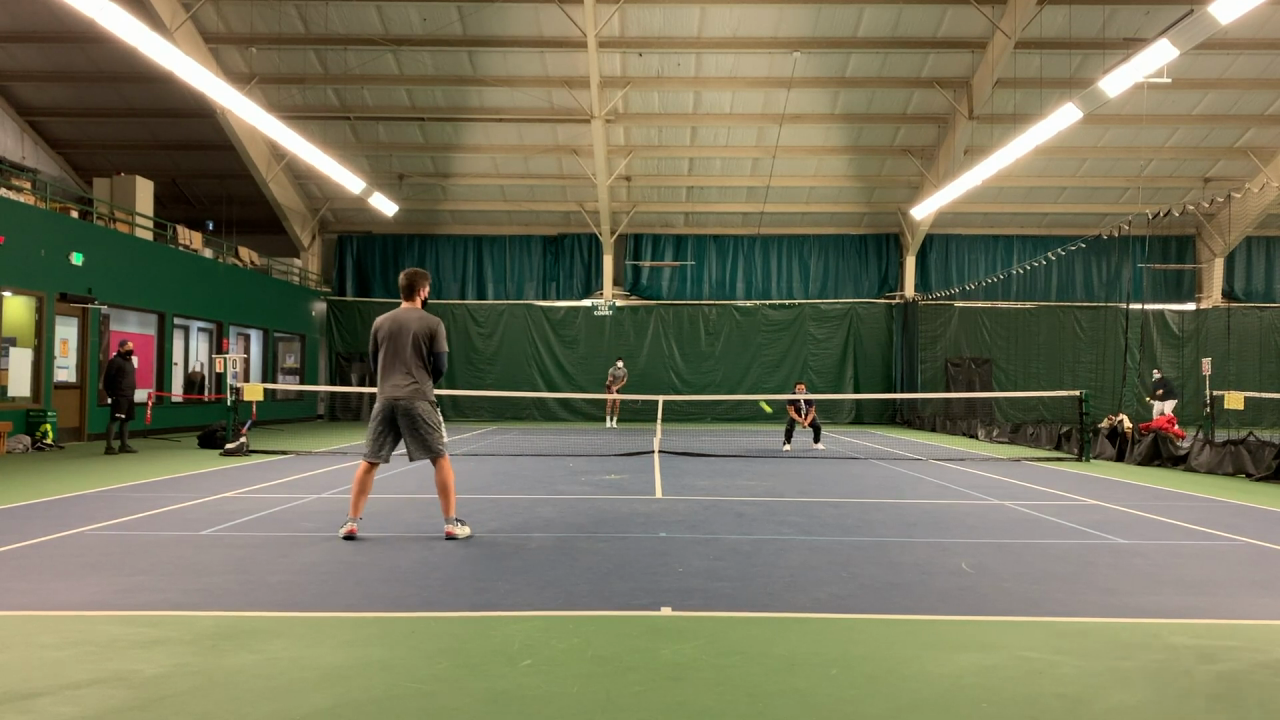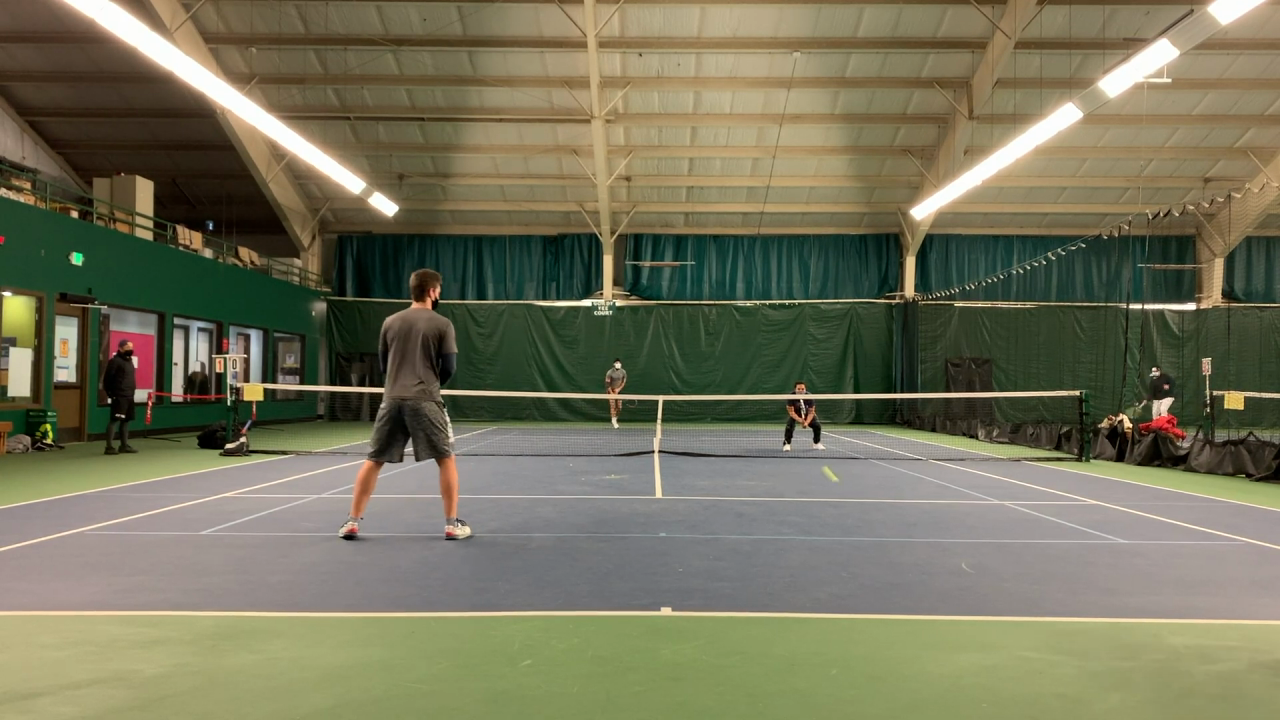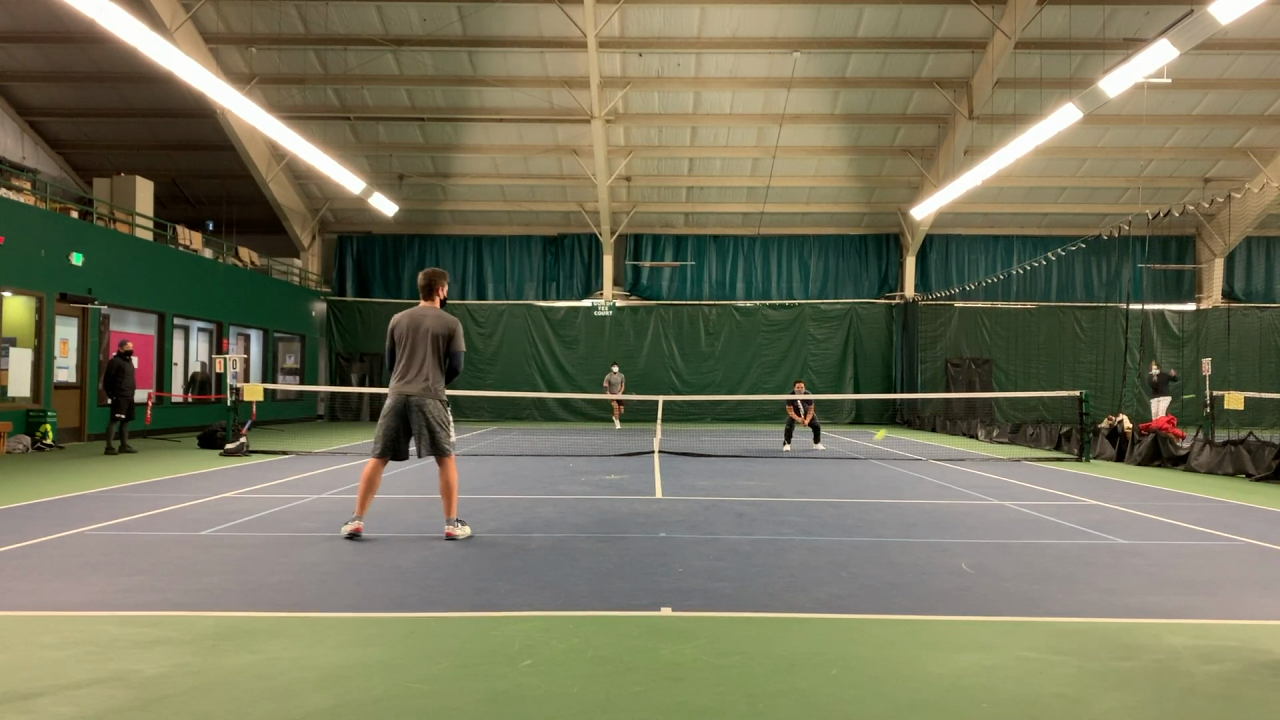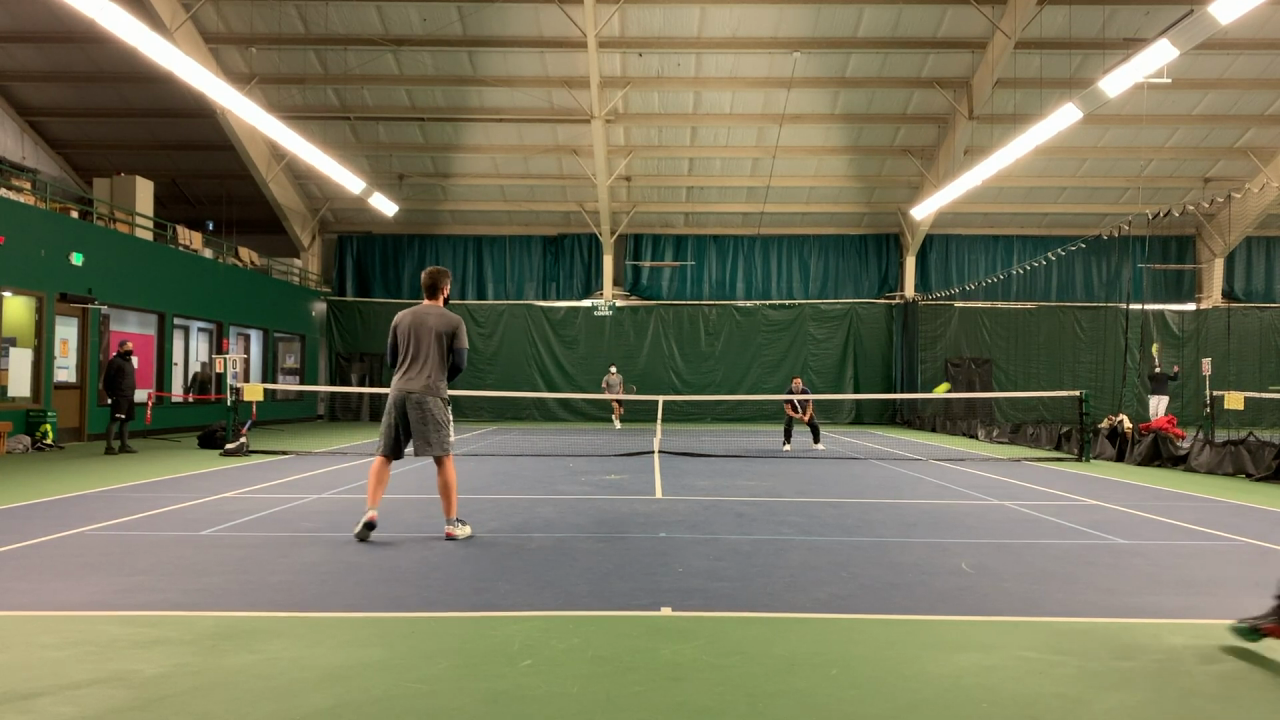
dt=0.1s
person 1, frame 1
left shoulder: (380, 322)
right shoulder: (432, 323)
left elbow: (374, 365)
right elbow: (441, 366)
left hip: (385, 400)
right hip: (418, 401)
left knee: (369, 462)
right knee: (441, 459)
left ankle: (351, 522)
right ankle: (451, 523)
person 1, frame 2
left shoulder: (390, 322)
right shoulder: (442, 324)
left elbow: (384, 363)
right elbow: (449, 368)
left hip: (392, 399)
right hip: (425, 401)
left knee: (373, 461)
right knee: (446, 460)
left ankle: (352, 522)
right ankle: (452, 524)
person 1, frame 3
left shoulder: (398, 320)
right shoulder: (451, 323)
left elbow: (389, 360)
right elbow: (456, 366)
left hip: (397, 397)
right hip: (430, 398)
left knee: (378, 458)
right knee: (446, 459)
left ankle: (356, 519)
right ankle: (453, 524)
person 1, frame 4
left shoulder: (401, 318)
right shoulder: (454, 322)
left elbow: (391, 359)
right elbow: (460, 364)
left hip: (399, 393)
right hip: (430, 396)
left knee: (383, 457)
right knee: (444, 459)
left ankle: (371, 512)
right ankle: (452, 524)
